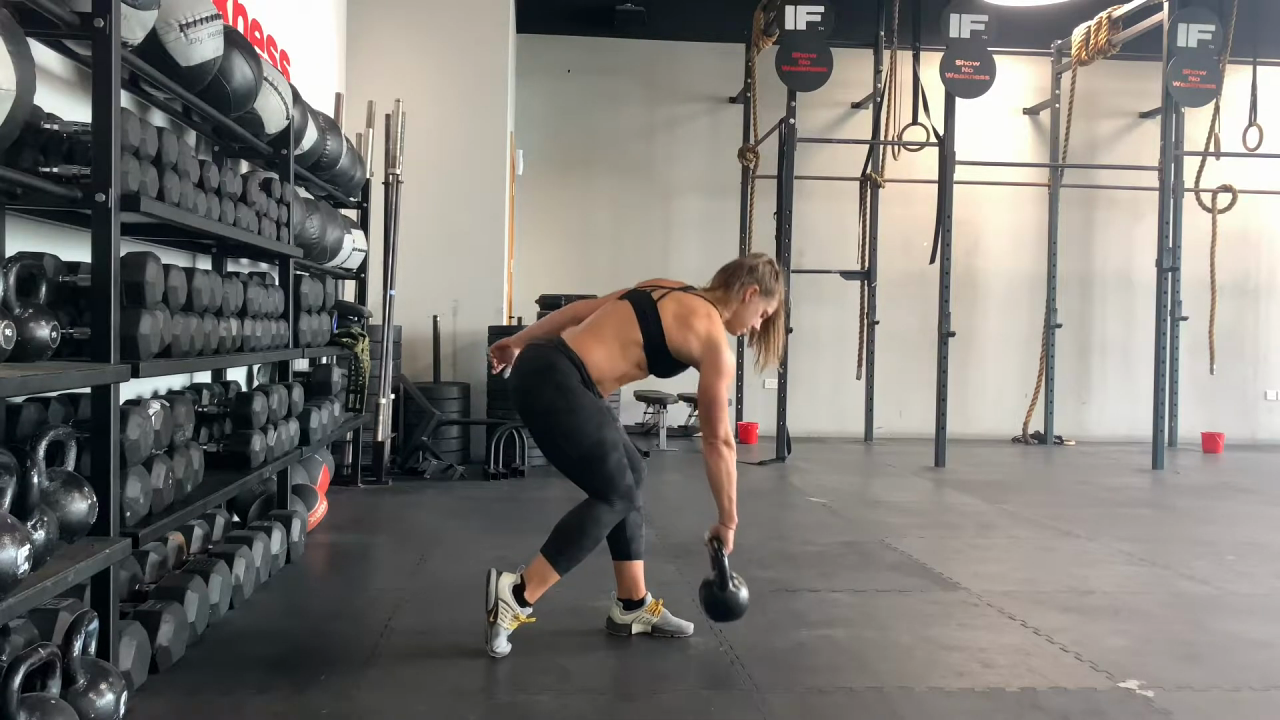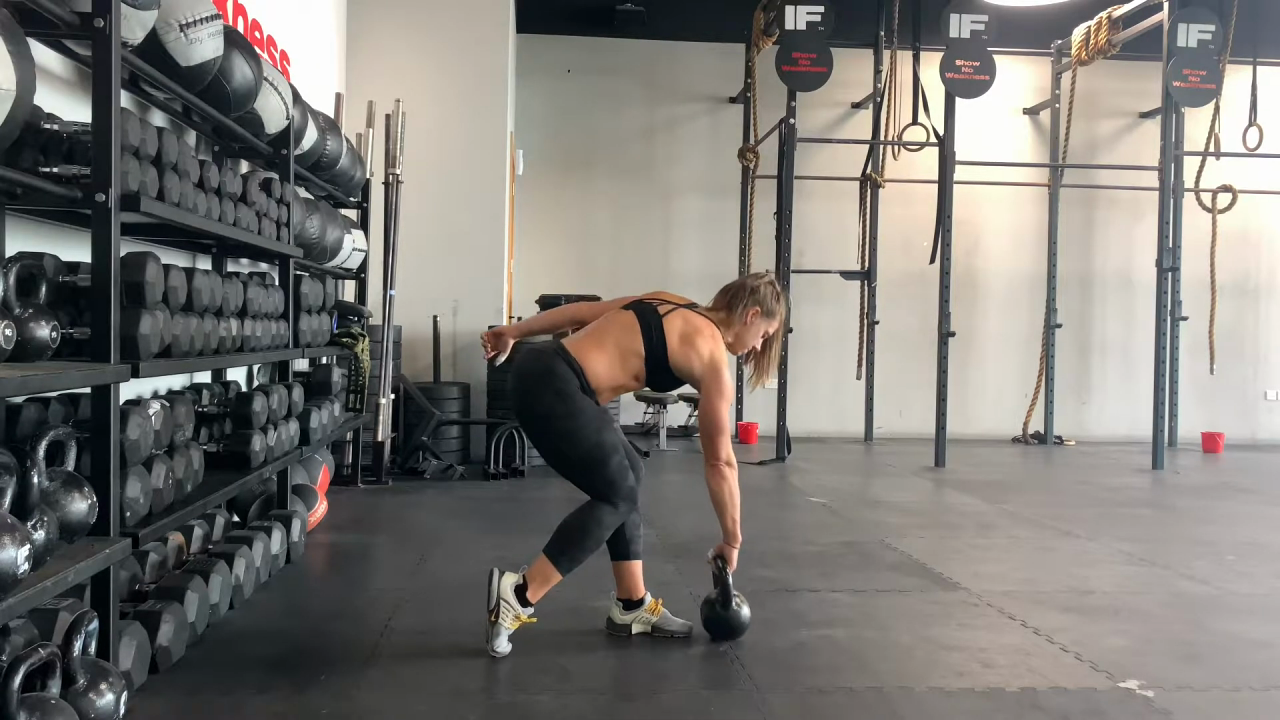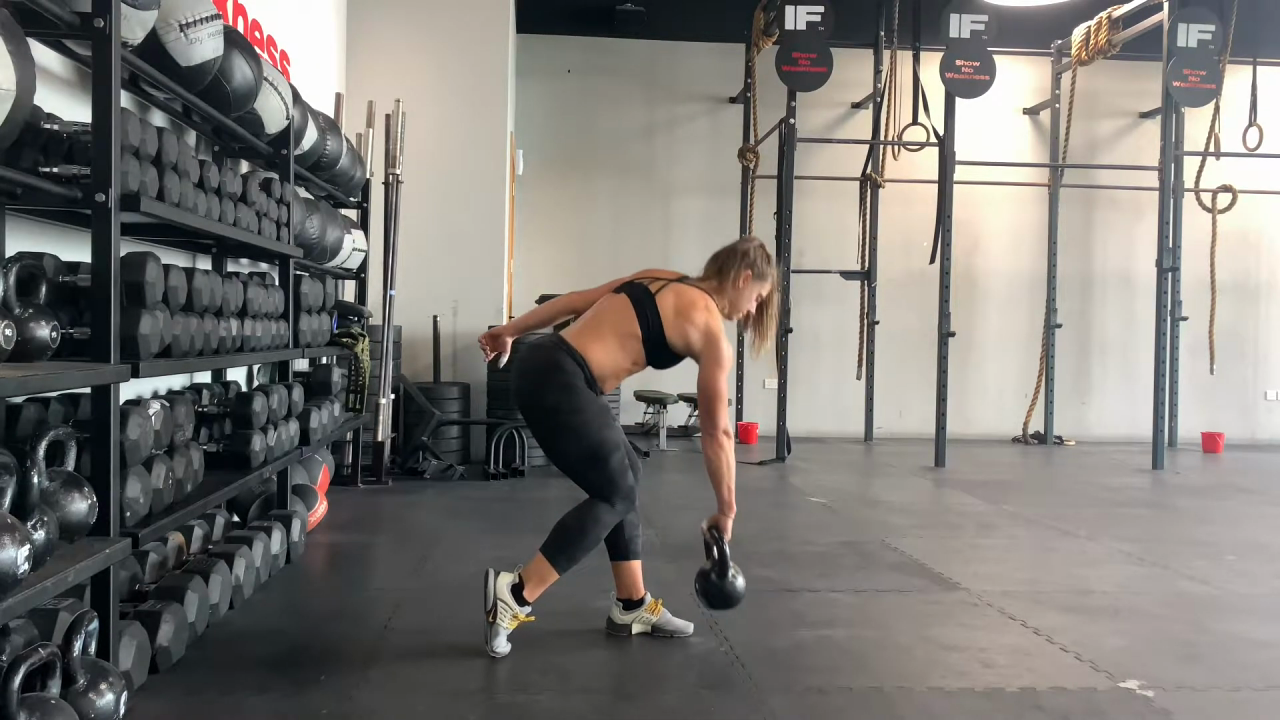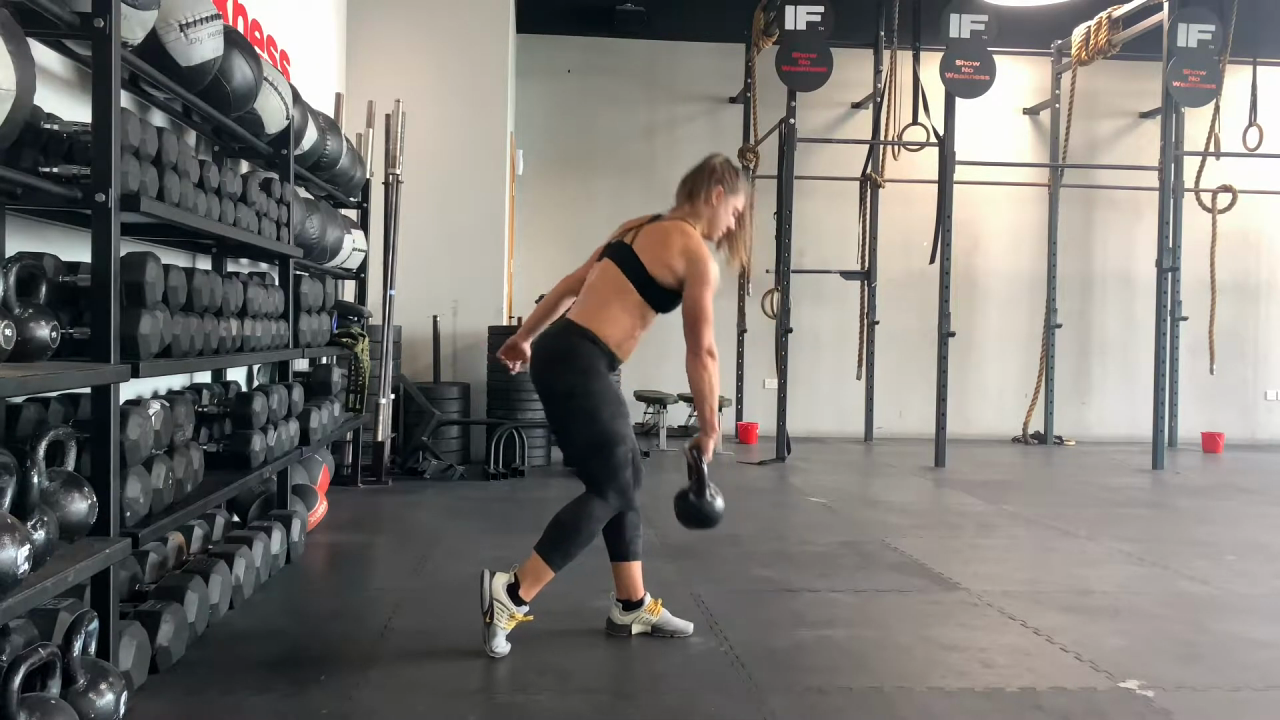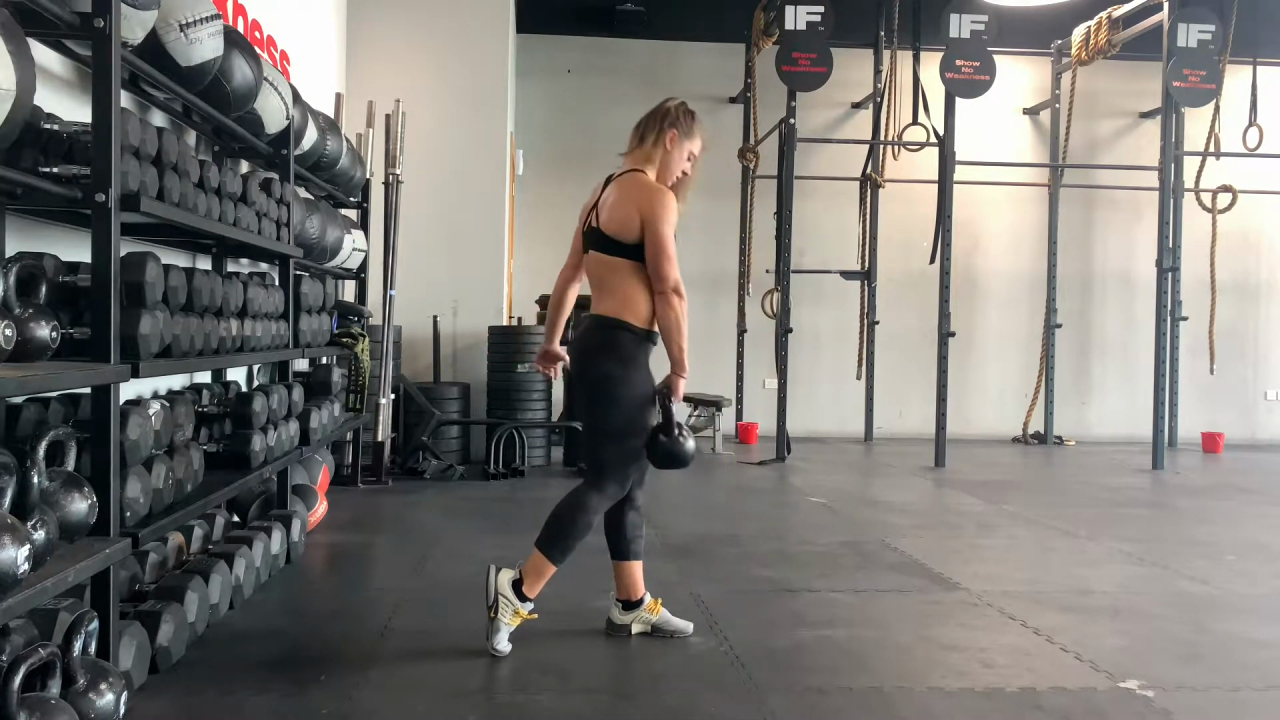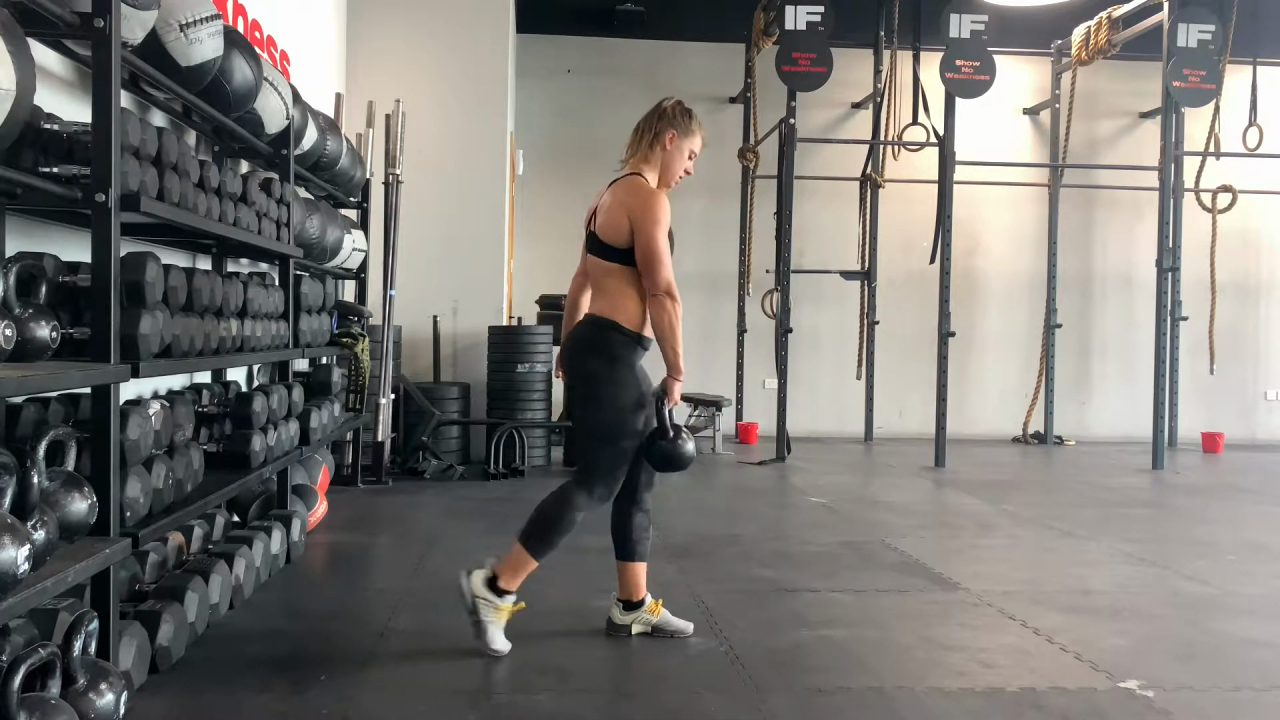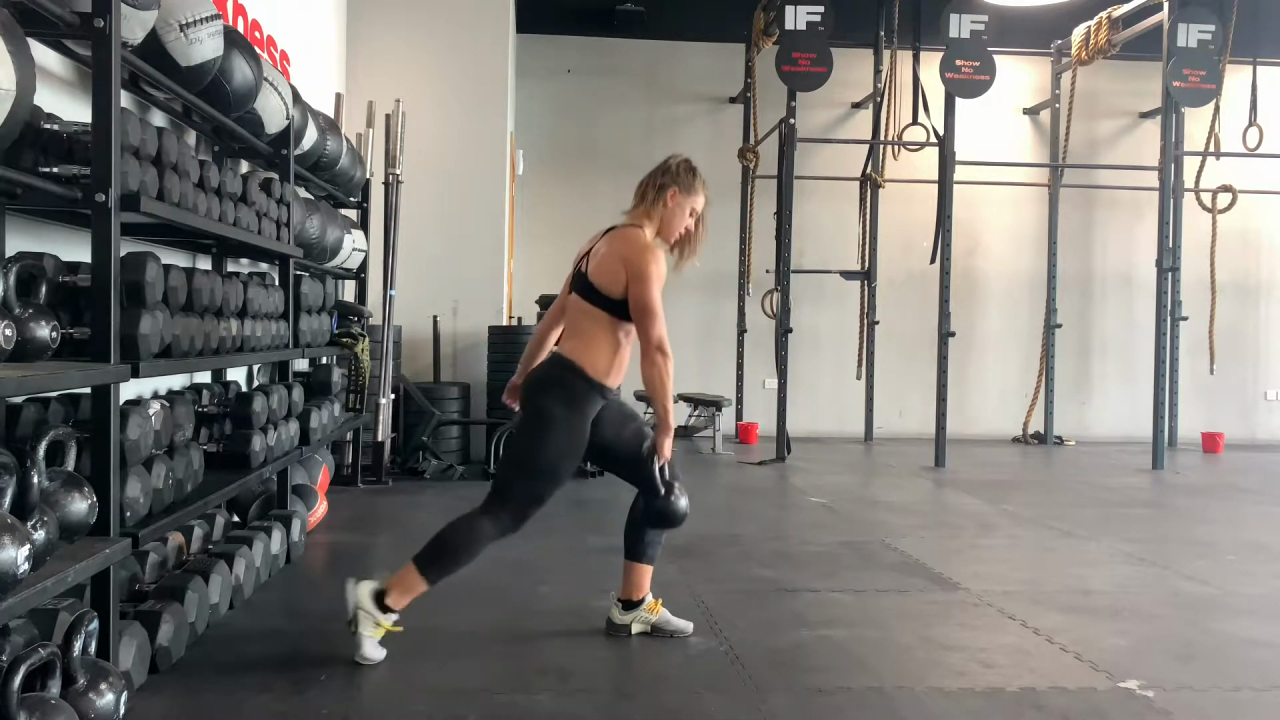
dt=0.3s
person 1, frame 1
left shoulder: (669, 293)
right shoulder: (713, 341)
left elbow: (583, 309)
right elbow: (718, 442)
left wrist: (520, 341)
right wrist: (727, 521)
left hip: (543, 365)
right hip: (555, 382)
left knee: (629, 474)
right knee: (615, 495)
left ankle: (632, 605)
right ankle: (516, 595)
person 1, frame 2
left shoulder: (670, 306)
right shoulder: (712, 360)
left elbow: (583, 311)
right elbow: (719, 463)
left wrist: (514, 331)
right wrist: (732, 540)
left hip: (542, 367)
right hip: (552, 386)
left knee: (627, 473)
right knee: (616, 495)
left ankle: (631, 607)
right ankle: (516, 594)
person 1, frame 3
left shoulder: (661, 281)
right shoulder: (710, 330)
left elbow: (576, 301)
right elbow: (716, 433)
left wrist: (510, 331)
right wrist: (726, 510)
left hip: (543, 364)
right hip: (556, 381)
left knee: (623, 478)
right knee: (613, 495)
left ankle: (631, 606)
right ankle: (514, 594)
person 1, frame 4
left shoulder: (641, 227)
right shoulder: (696, 254)
left elbow: (574, 282)
right elbow: (702, 353)
left wrist: (526, 335)
right wrist: (708, 432)
left hip: (560, 351)
right hip: (578, 363)
left knee: (624, 479)
right knee: (609, 489)
left ankle: (631, 606)
right ankle: (512, 596)
person 1, frame 5
left shoulder: (605, 191)
right shoulder: (654, 197)
left elbow: (570, 276)
right elbow: (669, 291)
left wrist: (553, 340)
right wrist: (680, 370)
left hip: (600, 345)
right hip: (620, 352)
left knee: (628, 479)
right knee: (608, 482)
left ankle: (631, 605)
right ankle: (515, 592)
person 1, frame 6
left shoulder: (614, 194)
right shoulder: (647, 198)
left elbow: (582, 281)
right elbow: (662, 293)
left wrist: (569, 347)
right wrist: (677, 373)
left hip: (604, 351)
right hip: (609, 356)
left knee: (638, 478)
right knee: (595, 482)
left ankle: (633, 606)
right ankle: (494, 590)
person 1, frame 7
left shoulder: (609, 240)
right shoulder: (644, 253)
left elbow: (555, 315)
right elbow: (655, 347)
left wrist: (524, 376)
right wrist: (665, 429)
left hip: (584, 397)
right hip: (564, 398)
left knee: (660, 482)
right knee: (504, 512)
left ankle: (633, 606)
right ankle: (379, 602)
